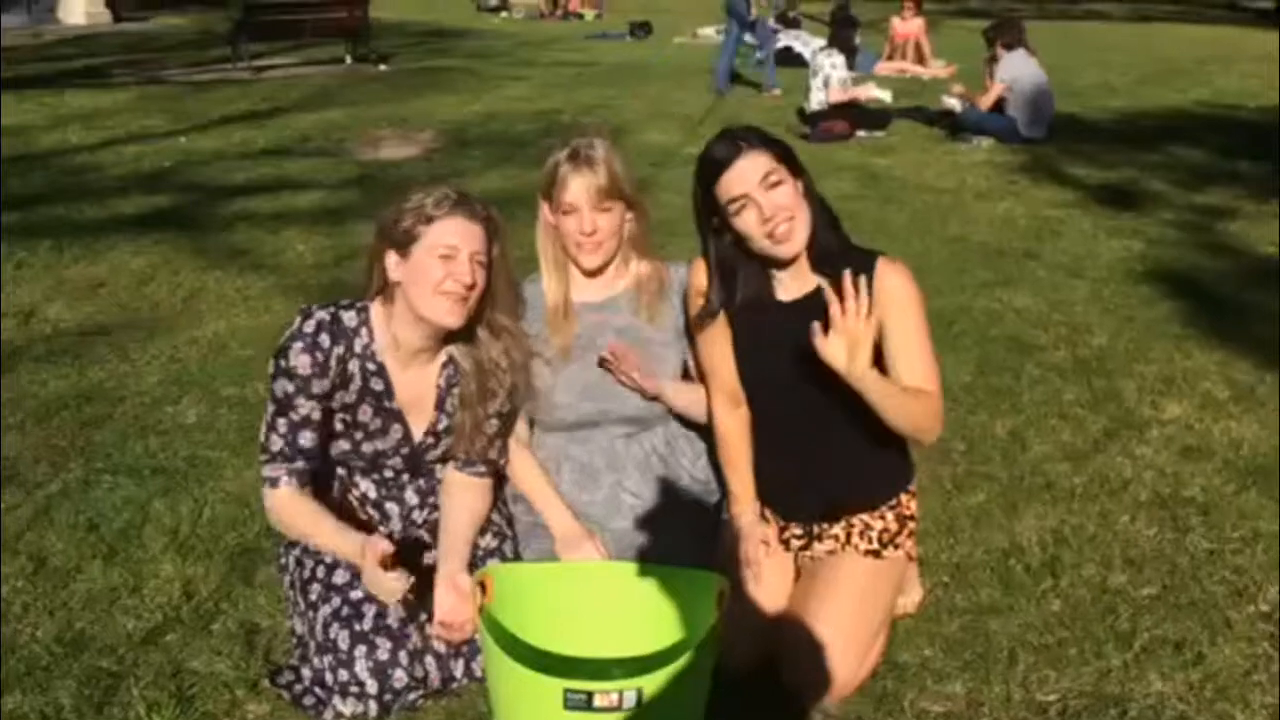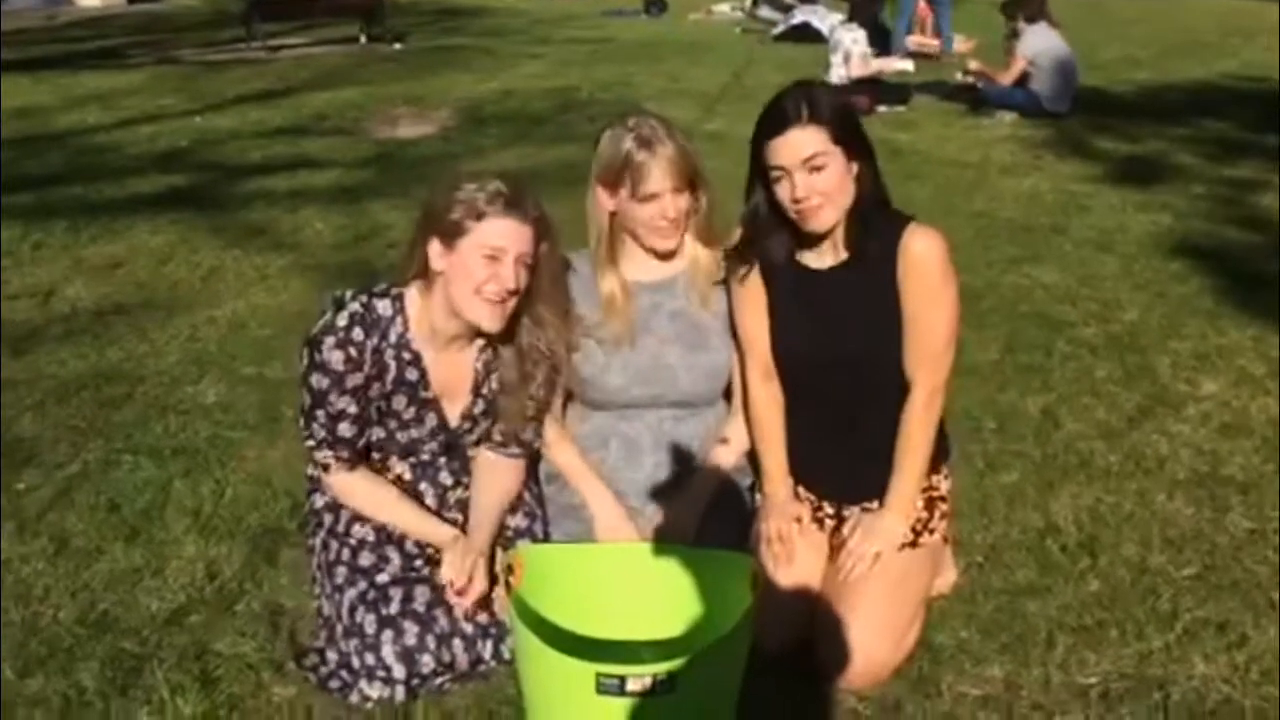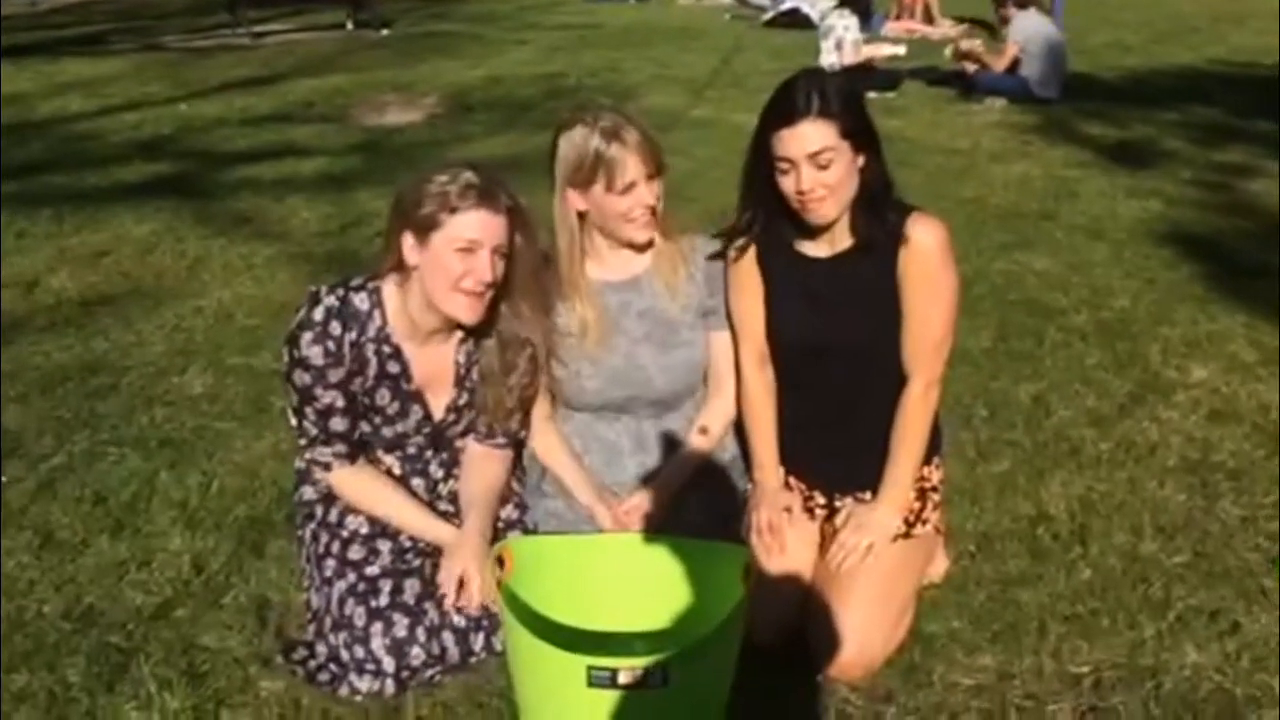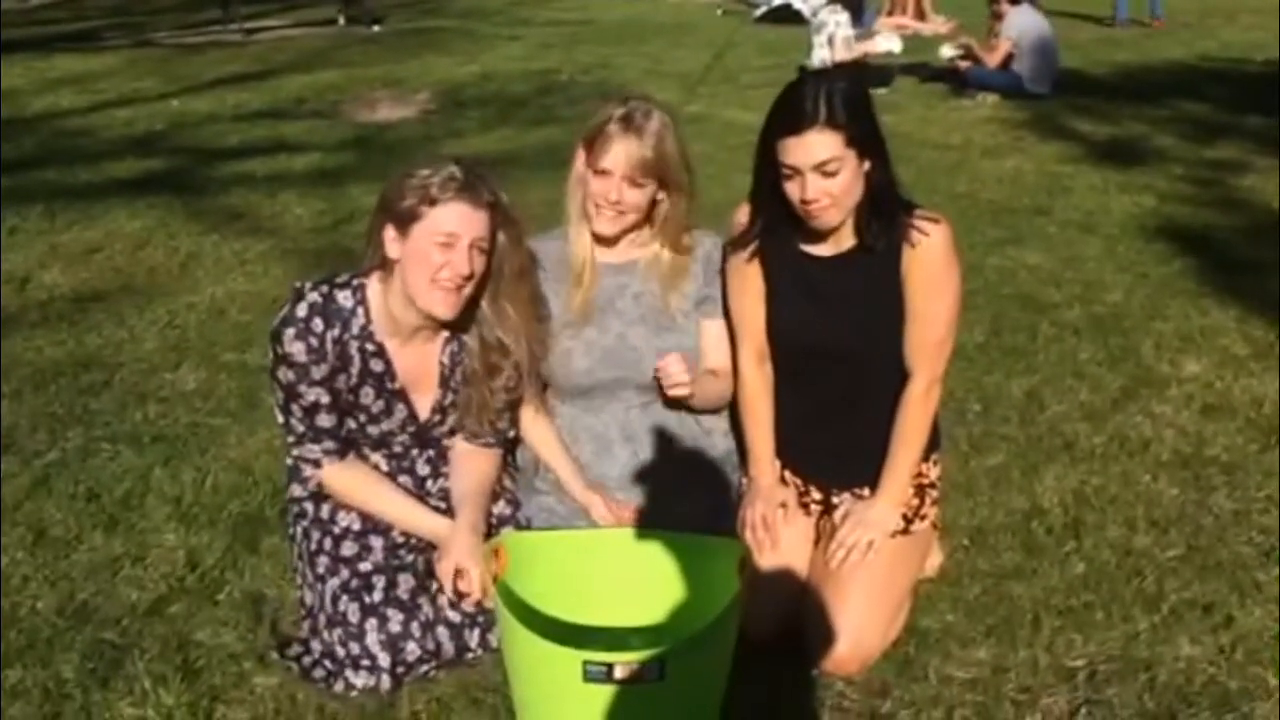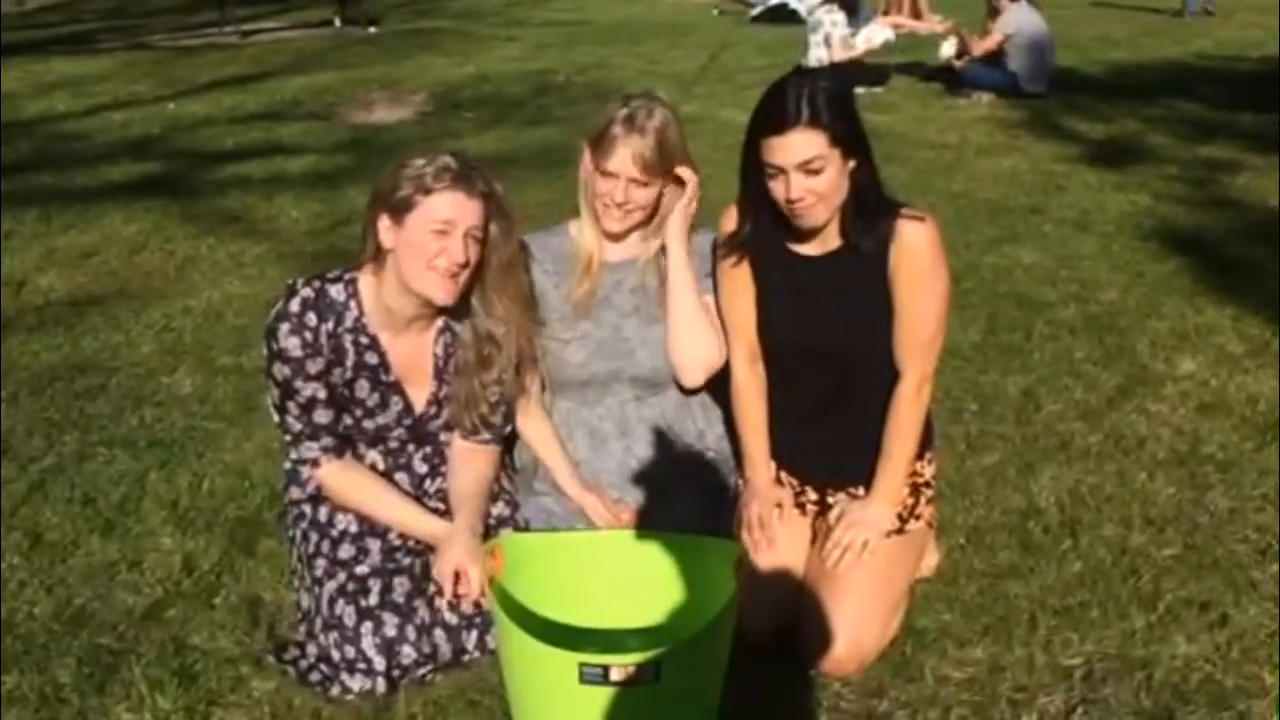
dt=1s
person 1, frame 1
left shoulder: (882, 281)
right shoulder: (713, 283)
left elbow: (927, 423)
right elbow: (728, 404)
left wrist: (859, 372)
right wrist: (745, 514)
left hip: (866, 504)
right hip: (772, 504)
right knee: (733, 655)
left ankle: (887, 579)
right ankle: (818, 580)
person 1, frame 2
left shoulder: (914, 249)
right shoulder: (756, 249)
left elbow: (925, 391)
right elbow: (762, 377)
left wrist: (894, 517)
right wrist: (776, 492)
left hip: (899, 483)
right hip: (804, 481)
left knee: (854, 664)
right knee: (769, 636)
left ankle: (920, 559)
right ankle: (844, 562)
person 1, frame 3
left shoulder: (916, 240)
right shoulder: (754, 238)
left elbow: (922, 382)
right elbow: (755, 364)
left wrist: (886, 508)
right wrist: (766, 481)
left hip: (890, 472)
right hip: (795, 470)
left knee: (845, 655)
right knee: (761, 628)
left ankle: (913, 549)
right ankle: (832, 550)
person 1, frame 4
left shoulder: (920, 241)
right shoulder: (755, 229)
left elbow: (923, 380)
right elbow: (753, 359)
left wrist: (885, 504)
right wrist: (762, 478)
left hip: (886, 467)
right hip: (790, 463)
left knee: (840, 651)
right knee: (753, 622)
left ankle: (906, 545)
right ankle: (832, 546)
person 1, frame 5
left shoulder: (906, 238)
right shoulder: (744, 230)
left elbow: (915, 378)
right elbow: (746, 360)
left wrist: (881, 502)
right wrist: (758, 478)
left hip: (881, 466)
right hip: (785, 463)
left knee: (836, 649)
right knee: (751, 623)
left ankle: (904, 544)
right ankle: (837, 542)
person 2, frame 1
left shoulder: (491, 353)
right shoulder: (321, 340)
left elbow: (471, 472)
right elbow: (284, 495)
left wrist: (451, 571)
right wrist: (359, 552)
left hip: (446, 520)
right hip: (340, 529)
person 2, frame 2
left shoulder: (528, 339)
right shoulder: (353, 330)
left elbow: (503, 452)
right elbow: (338, 470)
left wrist: (476, 543)
right wrist: (445, 541)
left hip: (476, 502)
right hip: (368, 508)
right knee: (398, 660)
left ankle: (462, 569)
person 2, frame 3
left shoulder: (506, 326)
right shoulder: (332, 325)
left elbow: (490, 443)
right elbow: (338, 466)
left wrist: (475, 535)
right wrist: (448, 539)
left hip: (467, 499)
right hip: (359, 502)
right knee: (388, 650)
person 2, frame 4
left shoulder: (491, 324)
right shoulder: (314, 323)
left elbow: (478, 440)
right elbow: (328, 463)
left wrist: (468, 528)
right wrist: (441, 532)
left hip: (456, 498)
right hip: (350, 501)
right knee: (380, 650)
person 2, frame 5
left shoulder: (483, 317)
right shoulder: (308, 318)
left elbow: (477, 439)
right elbow: (324, 461)
left wrist: (466, 530)
right wrist: (440, 534)
left hip: (455, 499)
right hip: (348, 504)
right knee: (373, 656)
person 3, frame 1
left shoulder: (675, 289)
right shoulder: (524, 307)
right elbow: (510, 440)
left wrist: (656, 384)
right wrist: (564, 526)
left hip: (671, 515)
right hip: (557, 520)
person 3, frame 2
left shoulder: (726, 278)
right shoulder: (571, 284)
right elbow: (544, 415)
left wrist: (696, 497)
right wrist: (601, 503)
left hip: (705, 504)
right hip: (589, 510)
person 3, frame 3
left shoulder: (701, 263)
left elbow: (725, 391)
right elbow: (536, 417)
left wrist: (663, 489)
right wrist: (593, 500)
left hip: (694, 498)
person 3, frame 4
left shoulder: (701, 257)
right shoulder: (538, 265)
left elbow: (722, 388)
right elbow: (524, 402)
left wrist: (691, 384)
right wrist: (581, 492)
left hip: (689, 486)
right hip: (569, 495)
person 3, frame 5
left shoulder: (699, 254)
right shoulder: (538, 260)
left elbow: (695, 369)
right elbow: (524, 398)
left wrist: (676, 242)
right wrist: (576, 490)
left hip: (682, 485)
right hip: (565, 494)
